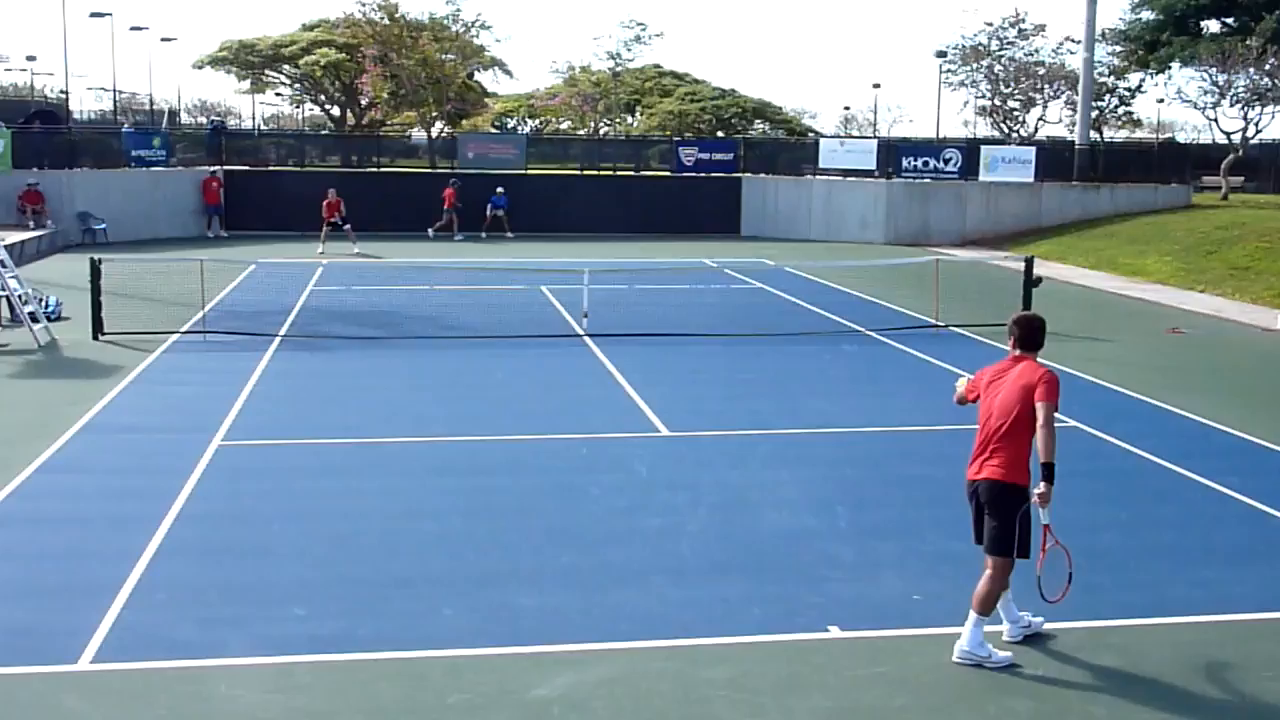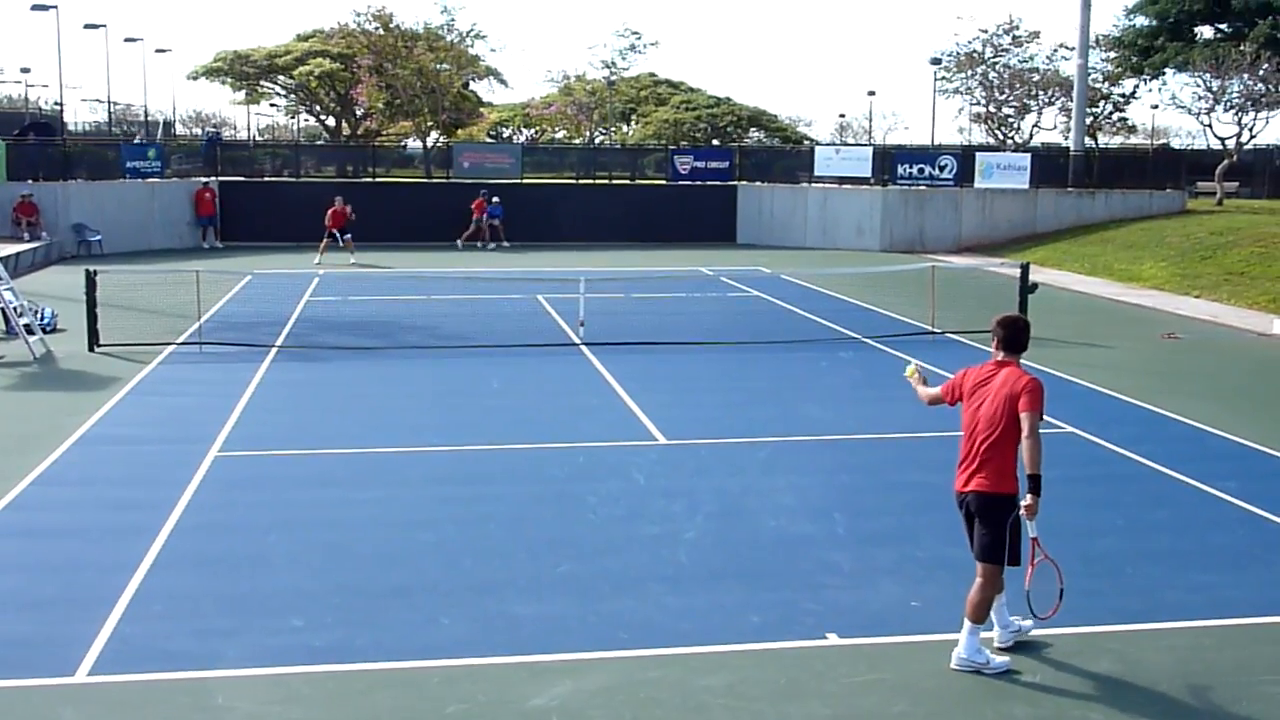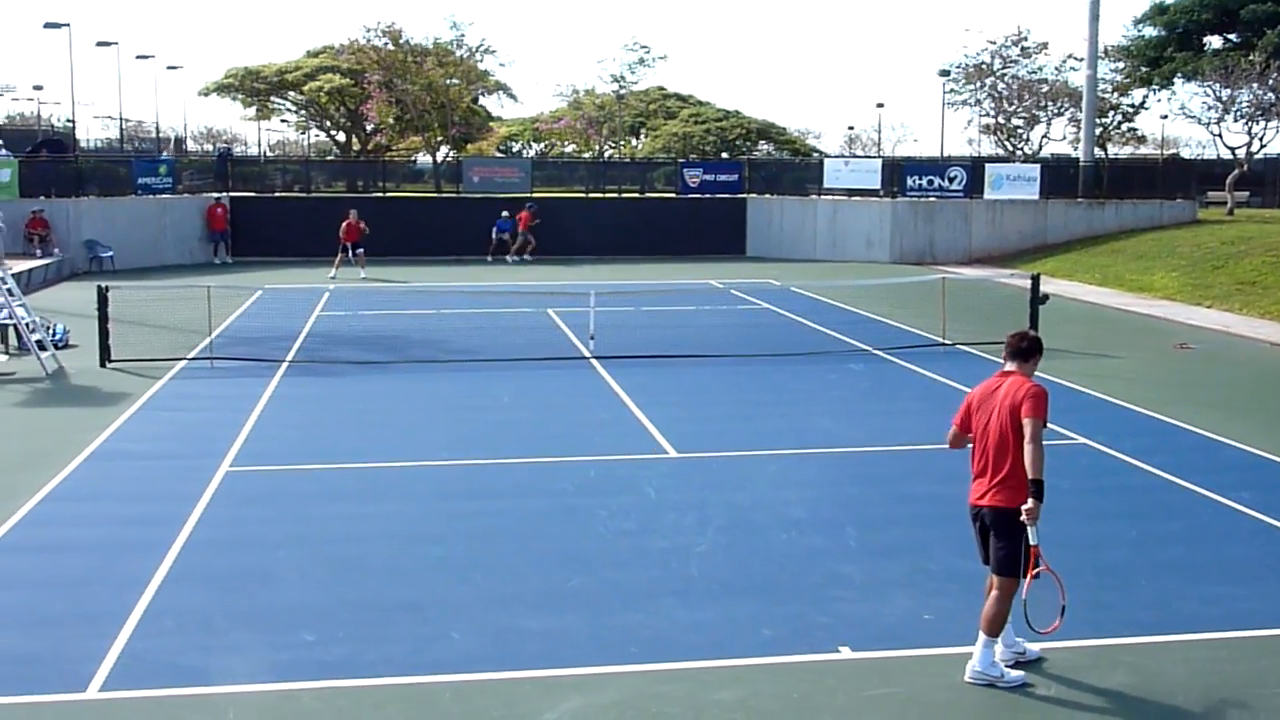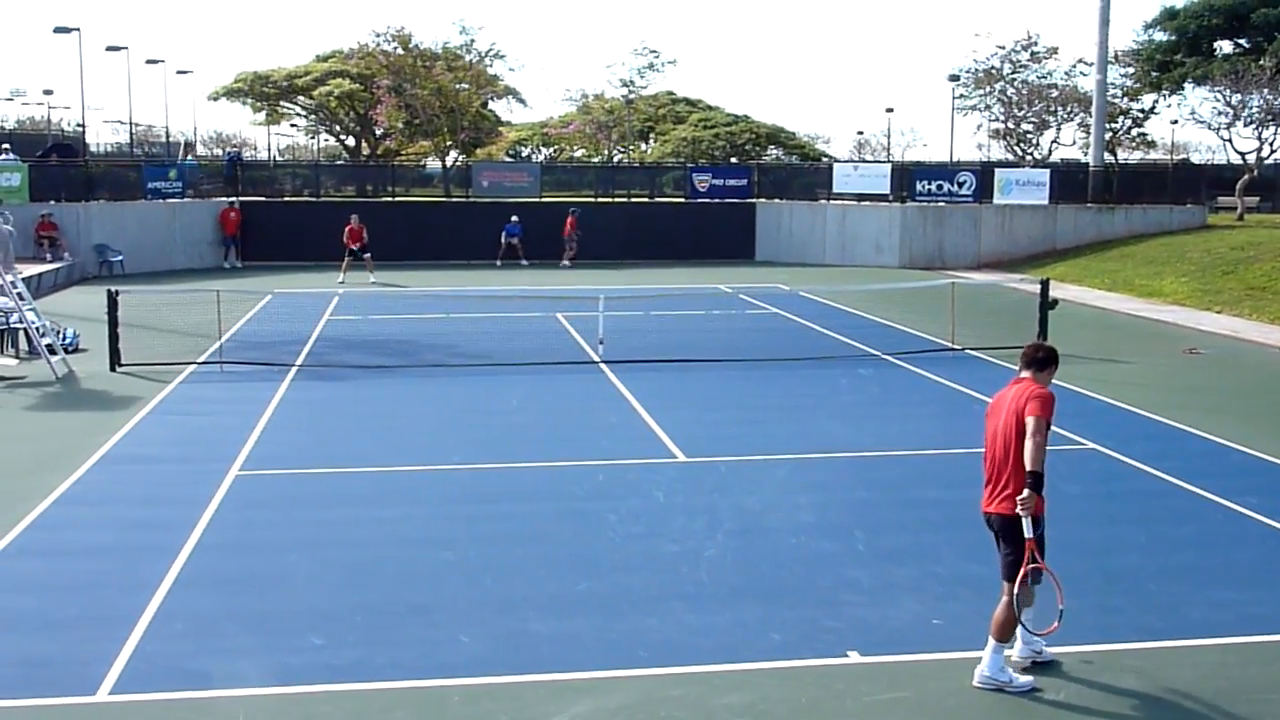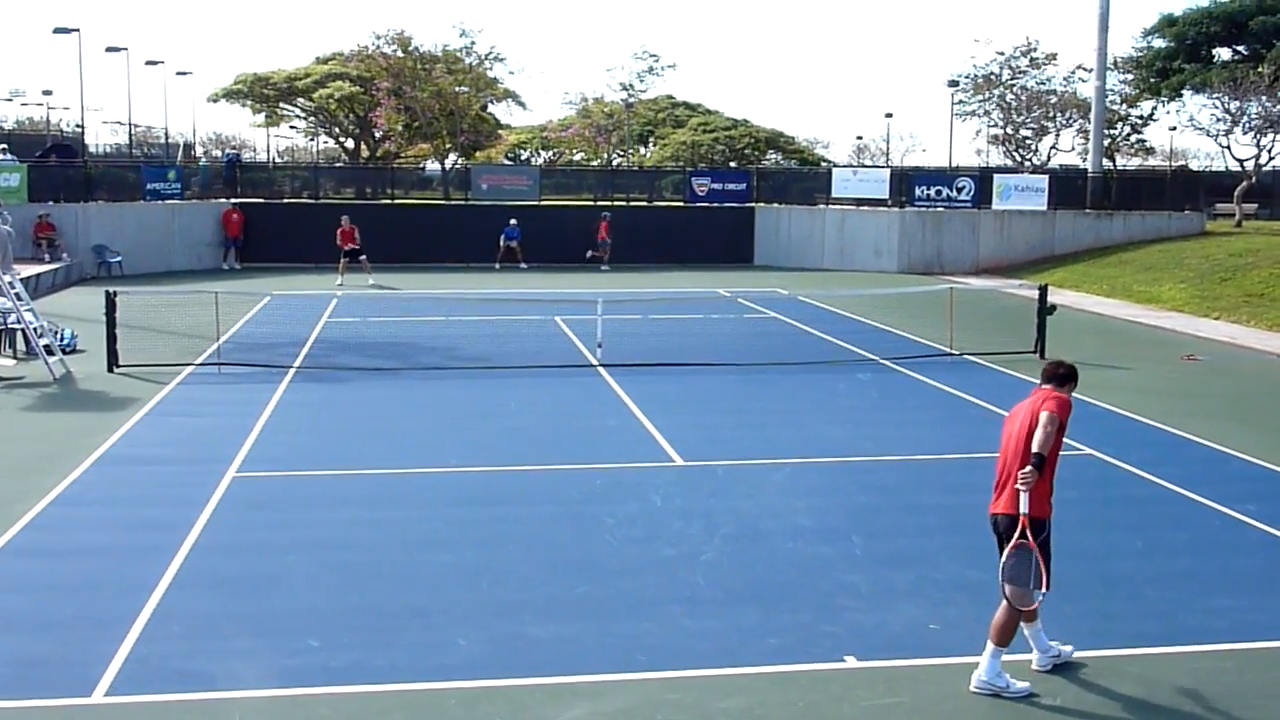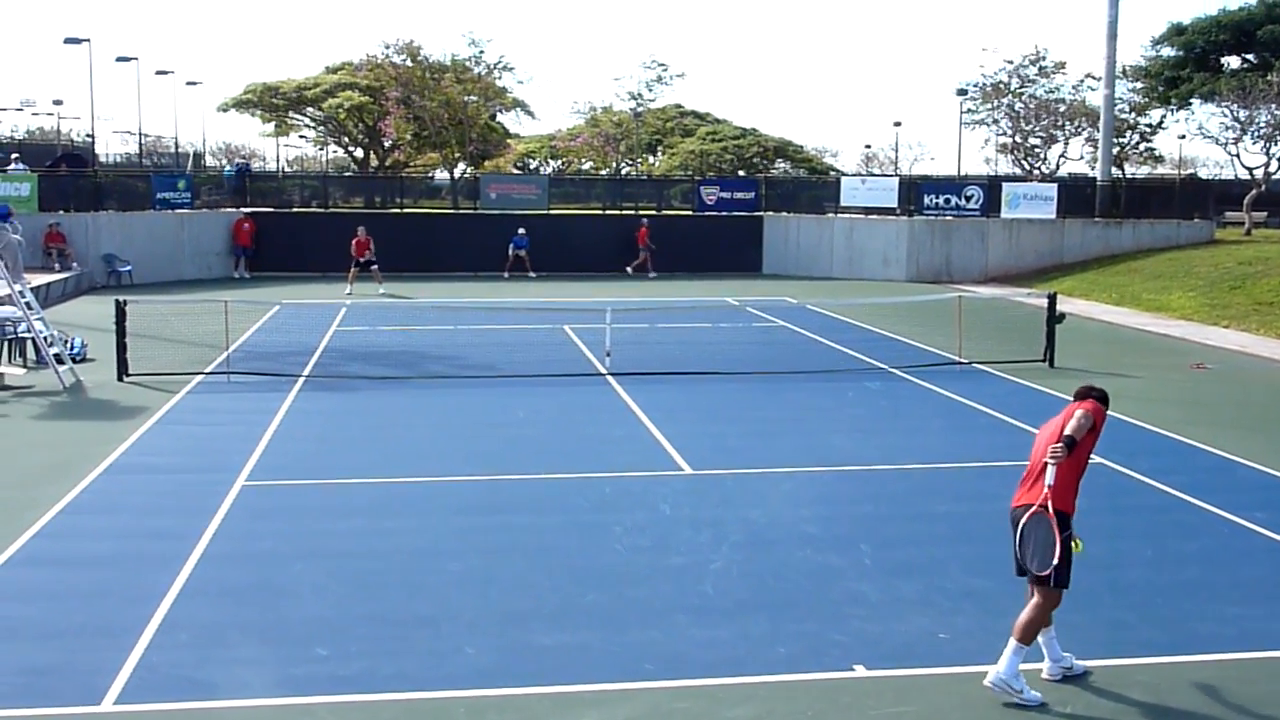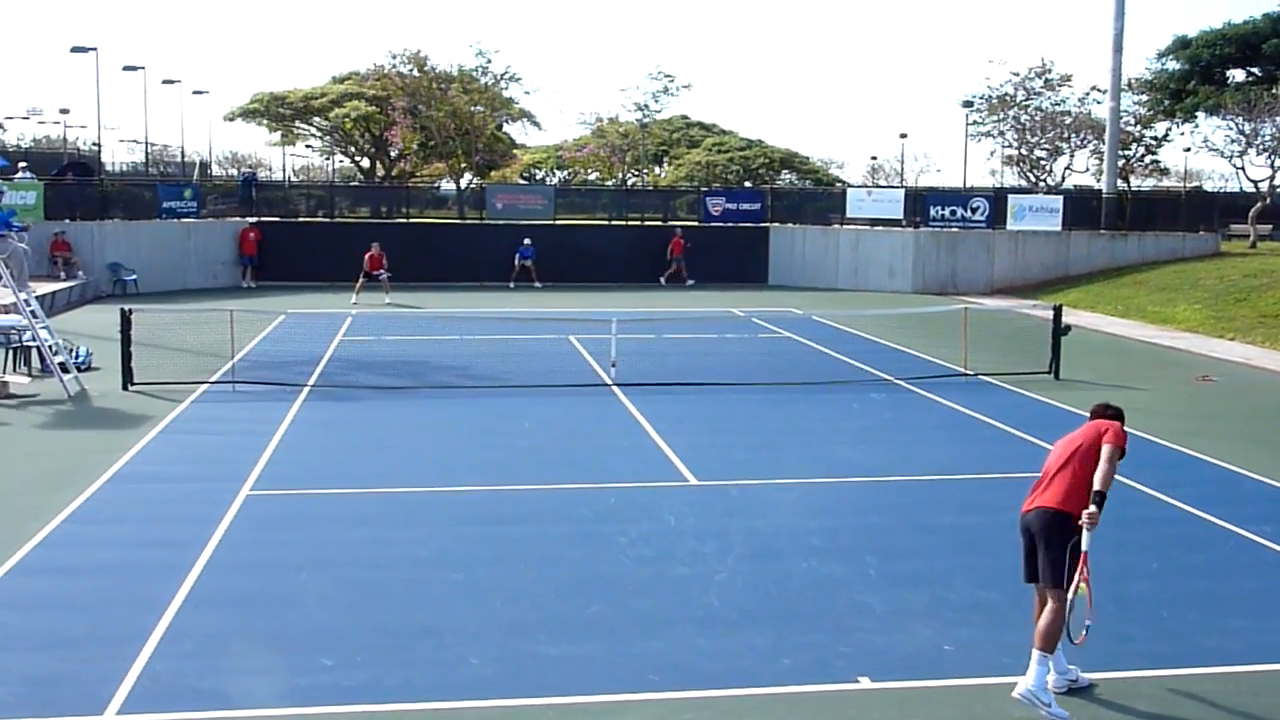
dt=0.3s
person 1, frame 1
left shoulder: (989, 374)
right shoulder: (1044, 377)
left elbow: (960, 396)
right elbow: (1044, 425)
left wrist: (964, 384)
right wrist: (1047, 476)
left hip: (977, 478)
right hip: (1007, 481)
left knee: (998, 557)
right knee: (998, 565)
left ankle: (1014, 622)
right ankle: (970, 644)
person 1, frame 2
left shoulder: (970, 377)
right shoulder: (1027, 384)
left elbow: (930, 397)
right elbow: (1029, 436)
left wrist: (918, 383)
right wrist: (1034, 488)
left hip: (965, 486)
right hip: (996, 490)
left knee: (990, 565)
right knee: (988, 572)
left ankle: (1005, 627)
right ankle: (967, 651)
person 1, frame 3
left shoulder: (979, 391)
right shoulder: (1032, 391)
left elbow: (954, 440)
right elbow: (1032, 442)
right wrist: (1035, 492)
left hip: (979, 500)
right hip: (1011, 503)
left knee: (998, 578)
right knee: (1006, 585)
left ankle: (1007, 646)
right ankle: (981, 664)
person 1, frame 4
left shoulder: (998, 398)
right shoulder: (1040, 395)
right elbow: (1034, 438)
right wrist: (1034, 485)
left hip: (993, 505)
right hip: (1019, 507)
left knee: (1019, 581)
right knee: (1016, 590)
left ankle: (1026, 645)
right ankle: (990, 669)
person 1, frame 5
left shoulder: (1019, 408)
right shoulder: (1058, 400)
right elbow: (1046, 428)
right wrist: (1037, 465)
left hip: (1000, 508)
right hip: (1027, 512)
left ankle: (1044, 651)
right ankle: (987, 674)
person 1, frame 6
left shoulder: (1053, 423)
right shoulder: (1094, 408)
right elbow: (1080, 422)
right wrist: (1069, 444)
left hip: (1021, 505)
right hip: (1050, 509)
left knee: (1040, 590)
right knee: (1047, 595)
left ankle: (1056, 661)
right ankle: (1005, 671)
person 1, frame 7
left shoulder: (1069, 438)
right shoulder: (1114, 430)
right elbow: (1105, 464)
left wrist: (1070, 553)
right wrist: (1097, 503)
left hip: (1030, 513)
right hip: (1058, 516)
left knee: (1045, 597)
right knee: (1059, 602)
left ankle: (1059, 672)
right ankle: (1034, 682)
